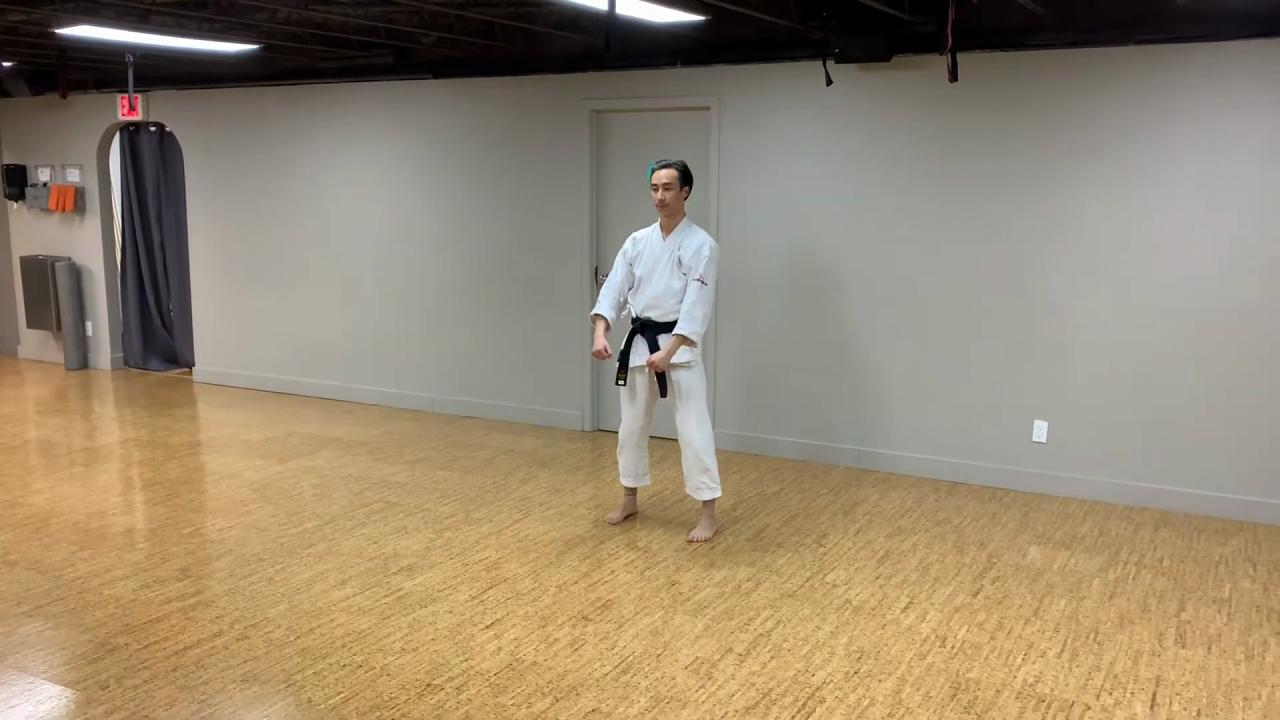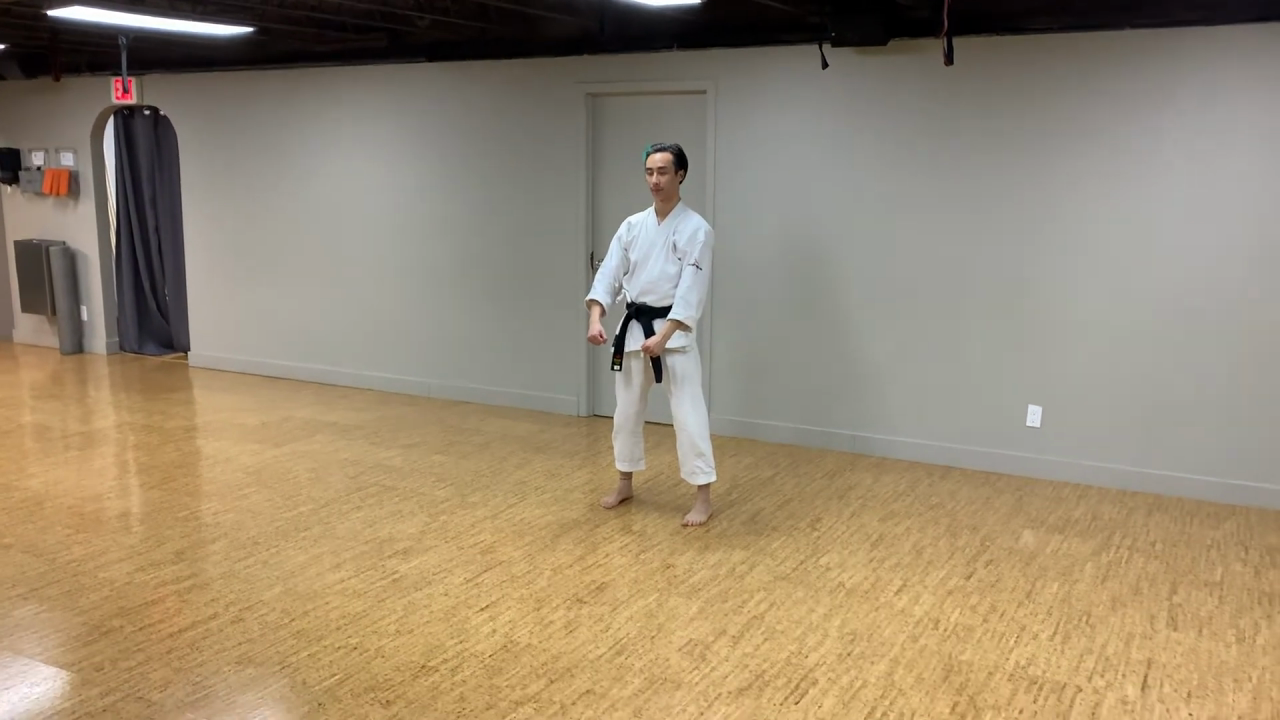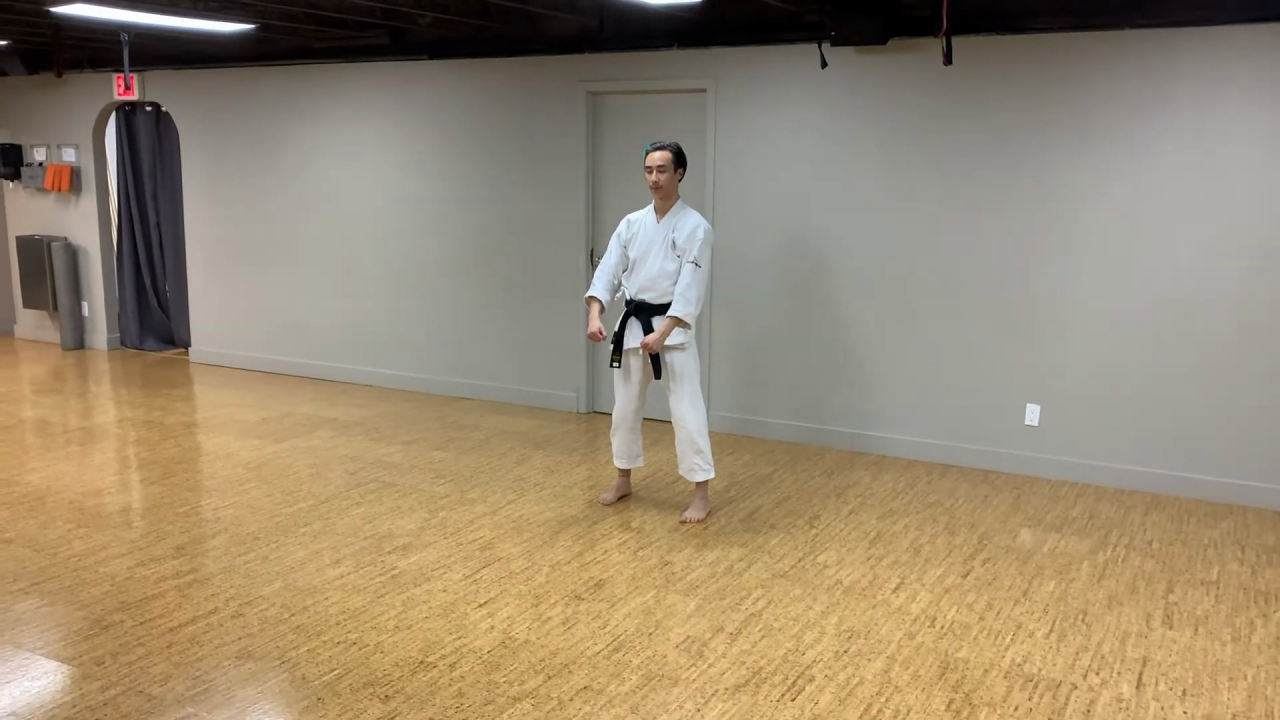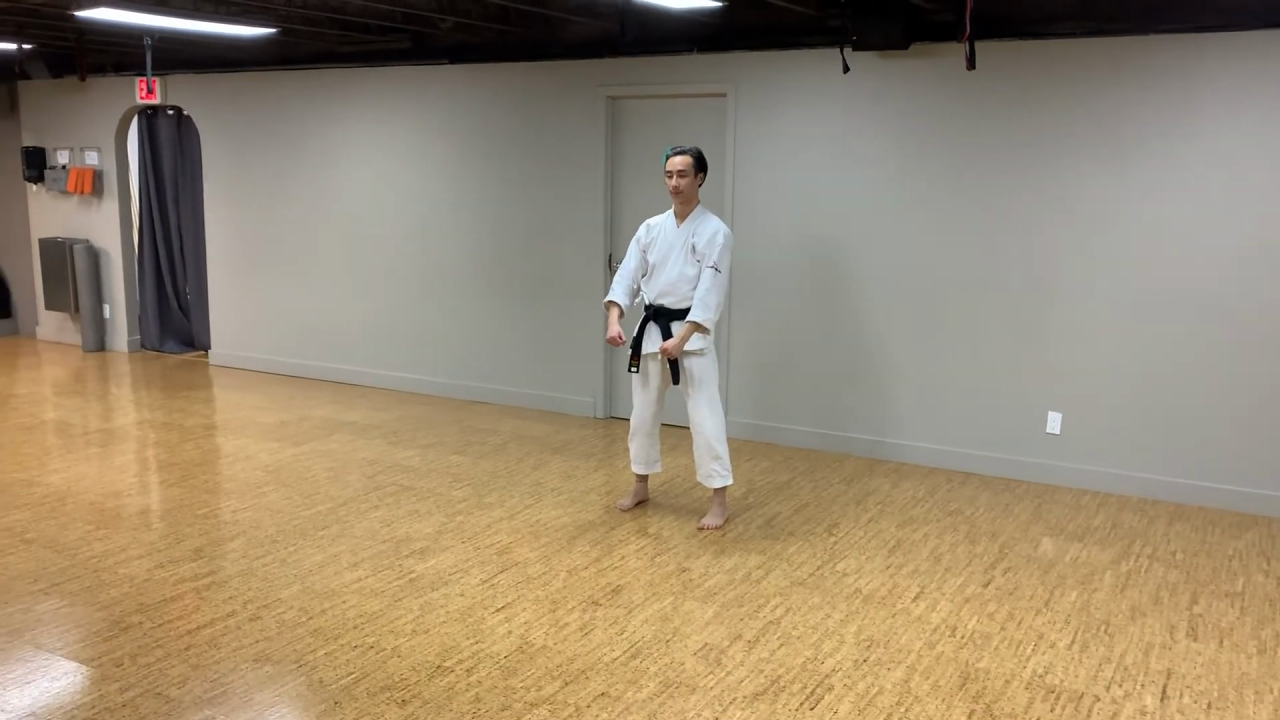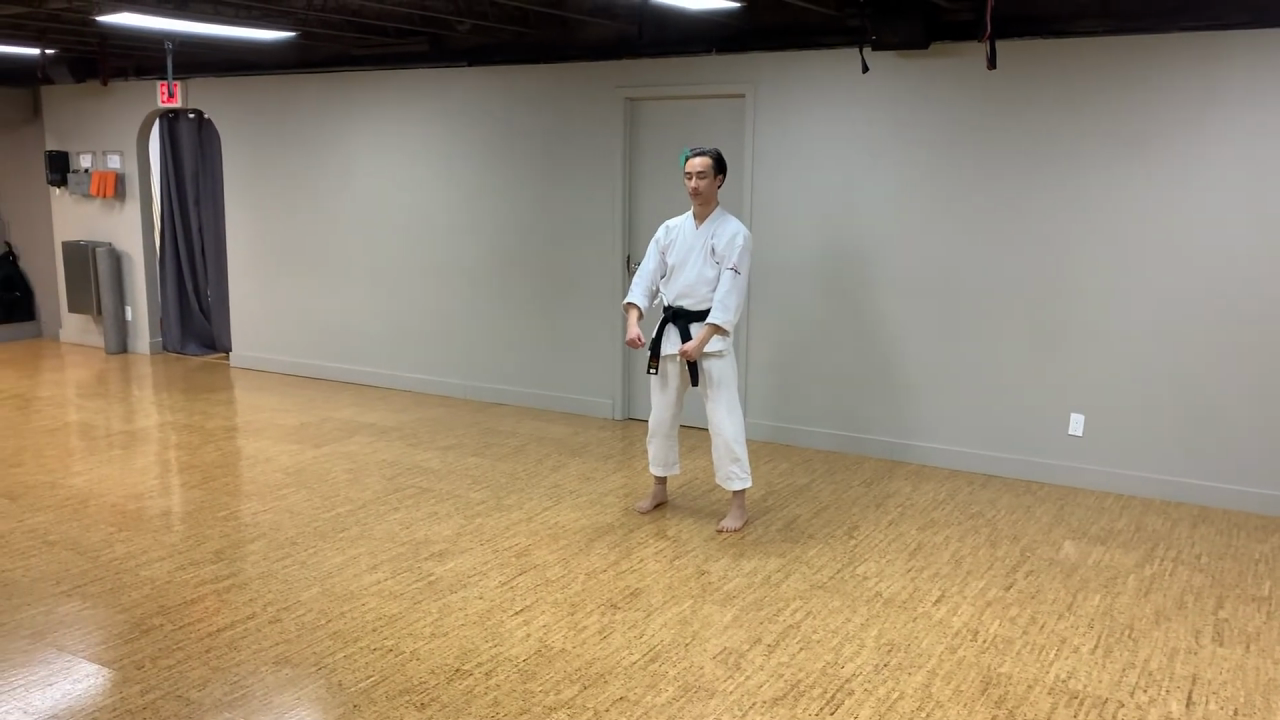
dt=0.5s
person 1, frame 1
left shoulder: (701, 245)
right shoulder: (637, 241)
left elbow: (696, 306)
right elbow: (614, 289)
left wrist: (668, 352)
right wrist: (600, 334)
left hip: (679, 346)
right hip: (637, 343)
left knee: (693, 429)
right knee: (632, 425)
left ankle: (708, 512)
right ankle: (629, 499)
person 1, frame 2
left shoulder: (696, 229)
right shoulder: (632, 226)
left elbow: (692, 291)
right elbow: (609, 275)
left wrist: (663, 336)
right wrist: (596, 319)
left hip: (673, 330)
right hip: (632, 328)
left knee: (688, 413)
right knee: (627, 409)
left ankle: (703, 497)
right ankle: (625, 484)
person 1, frame 3
left shoulder: (694, 227)
right shoulder: (631, 223)
left elbow: (690, 289)
right elbow: (608, 272)
left wrist: (662, 334)
right wrist: (595, 316)
left hip: (673, 328)
right hip: (631, 325)
left knee: (686, 410)
right knee: (625, 407)
left ankle: (701, 493)
right ankle: (623, 480)
person 1, frame 4
left shoulder: (715, 232)
right shoulder: (651, 228)
left elbow: (710, 293)
right elbow: (627, 276)
left wrist: (681, 339)
right wrist: (614, 320)
left hip: (691, 333)
right hip: (650, 329)
left knee: (705, 417)
right knee: (643, 412)
left ankle: (719, 500)
right ankle: (641, 486)
person 1, frame 5
left shoulder: (734, 233)
right shoulder: (670, 229)
left elbow: (730, 295)
right elbow: (646, 278)
left wrist: (701, 341)
right wrist: (633, 322)
left hip: (711, 335)
right hip: (668, 331)
left knee: (724, 419)
right knee: (662, 414)
left ankle: (738, 503)
right ankle: (659, 488)
